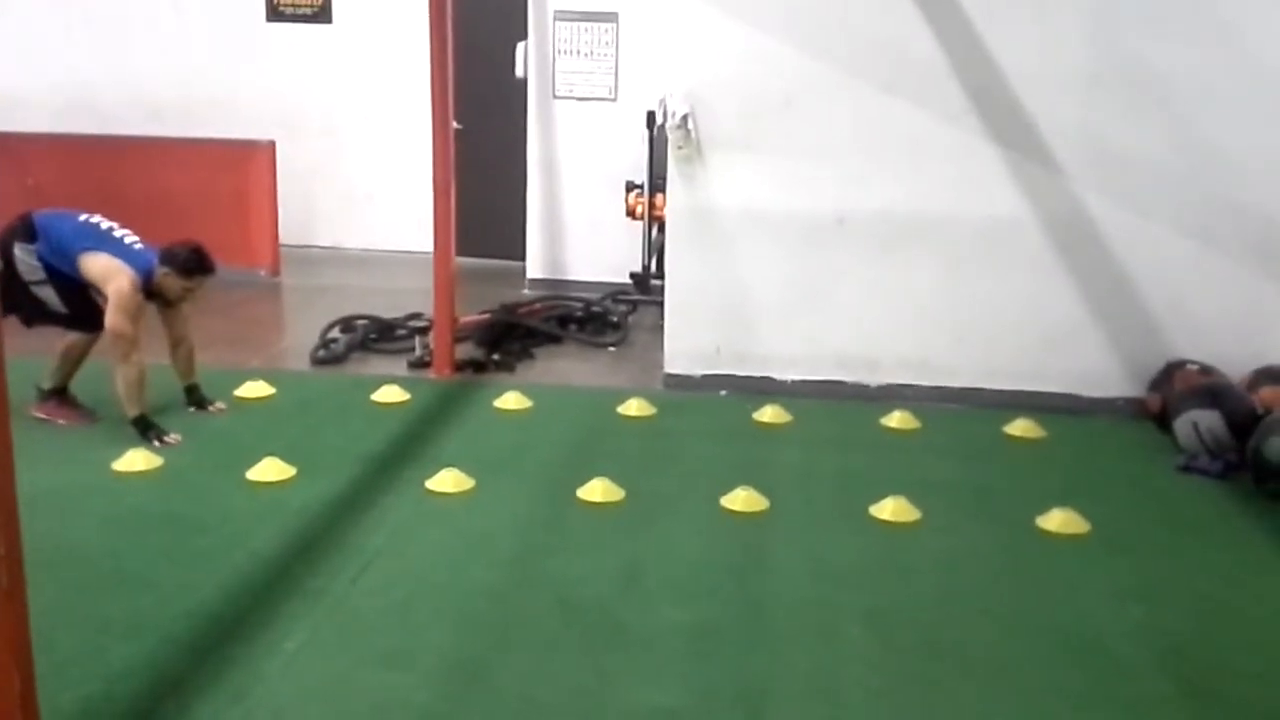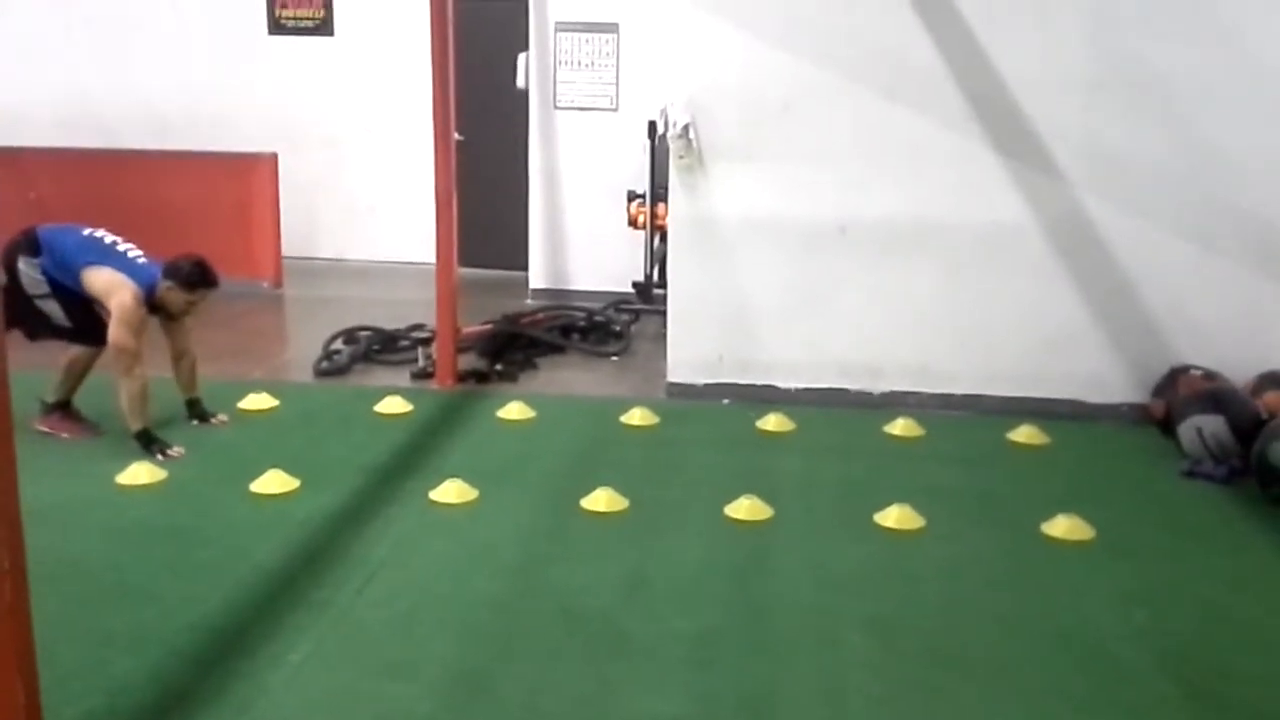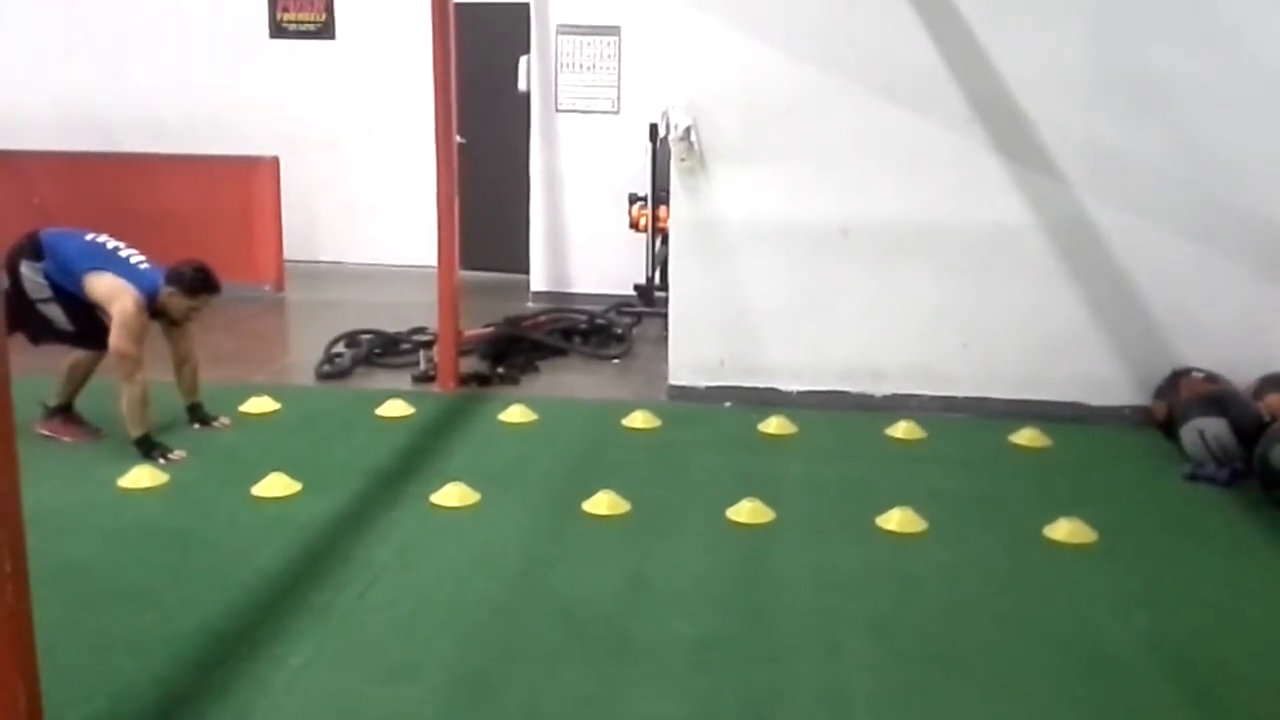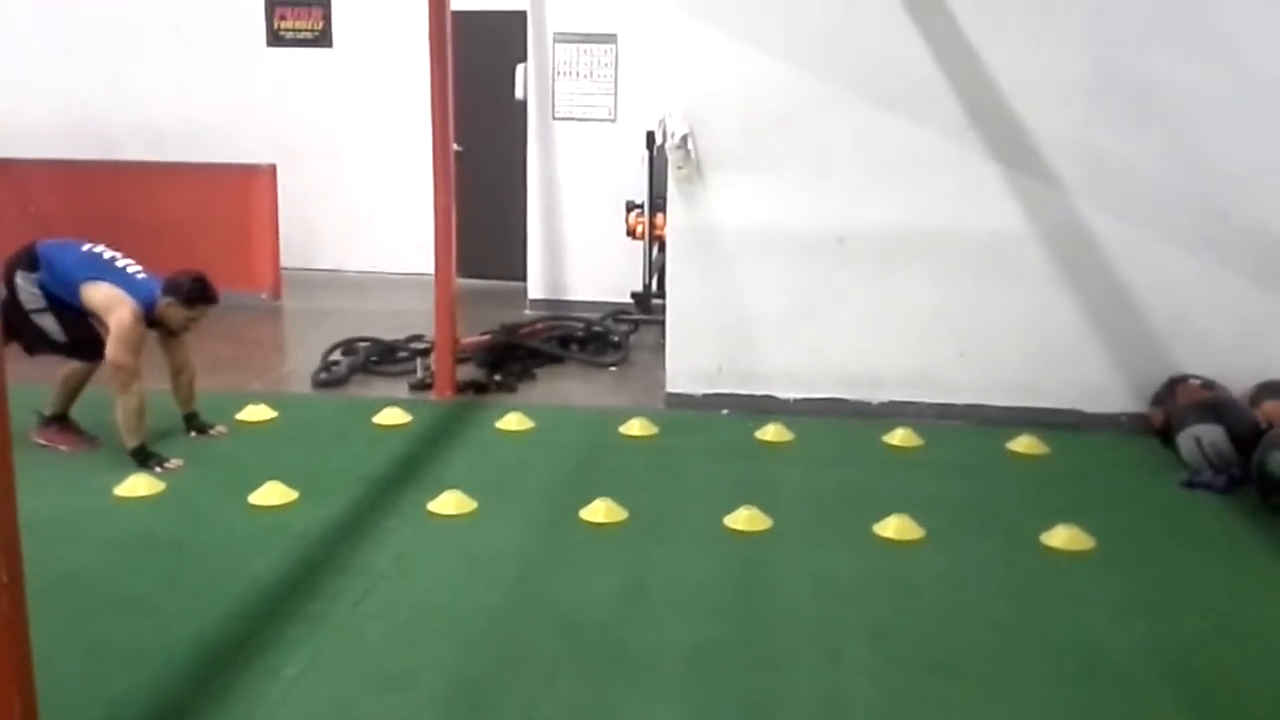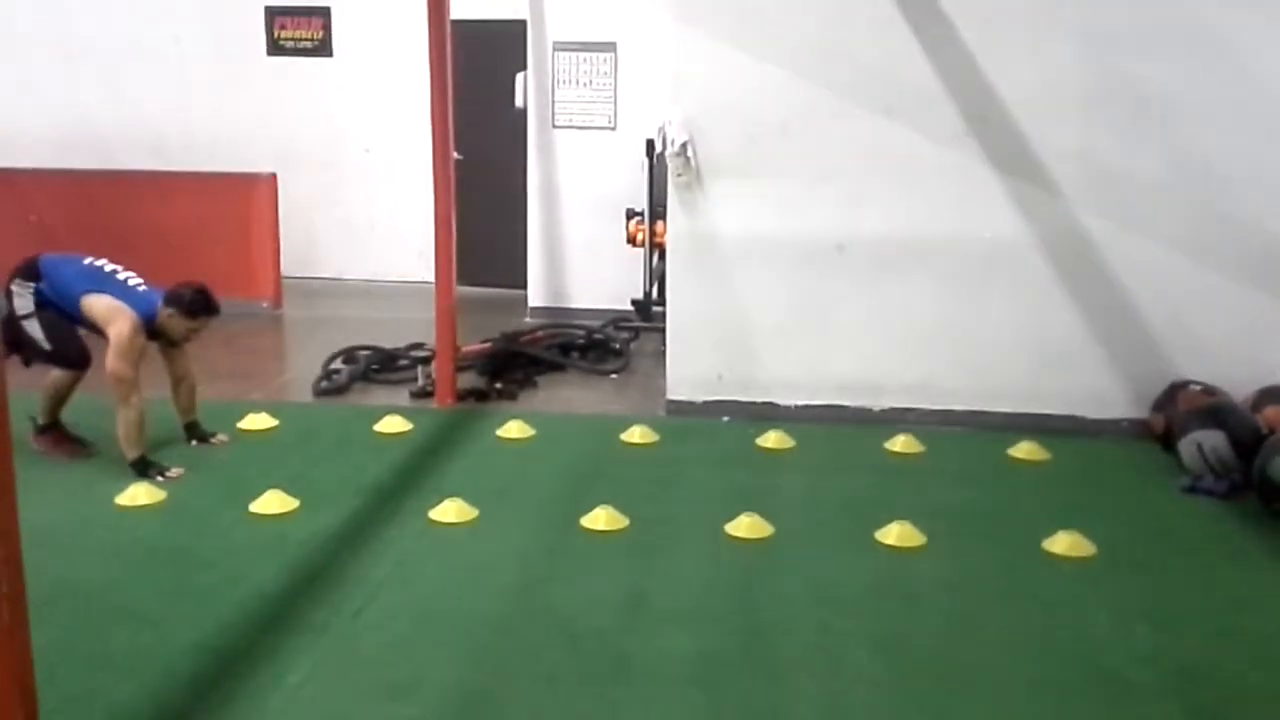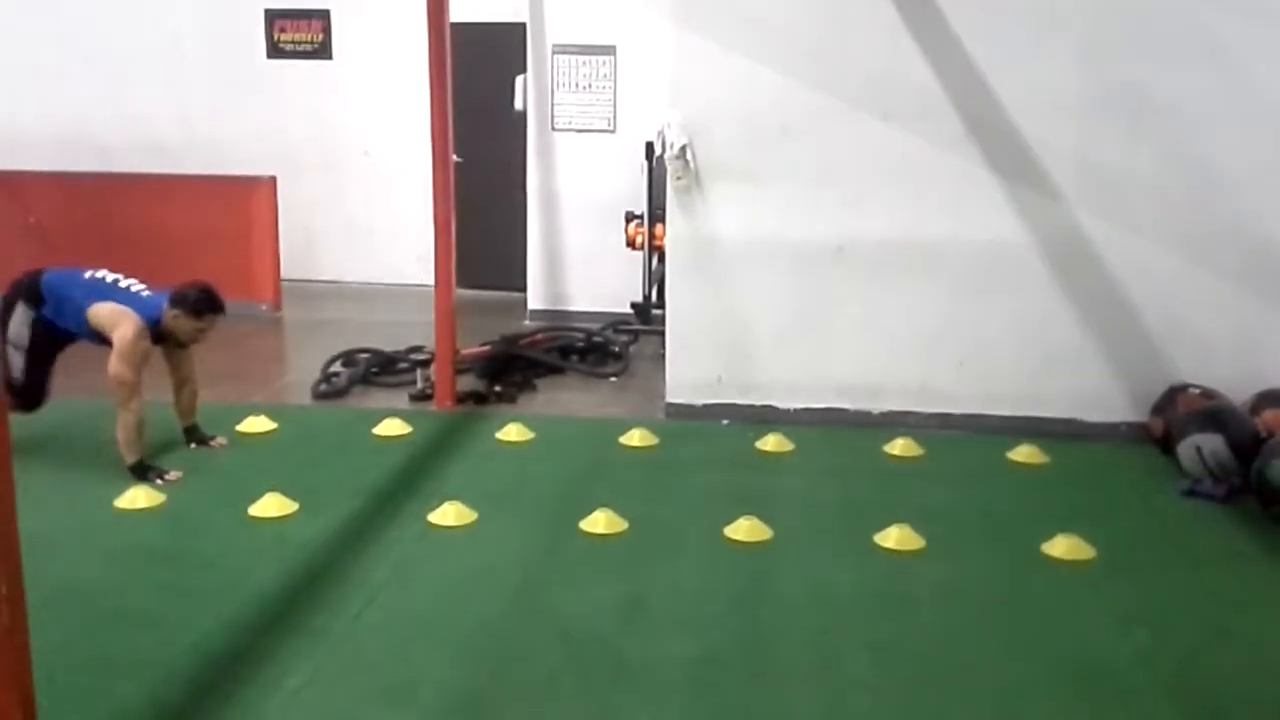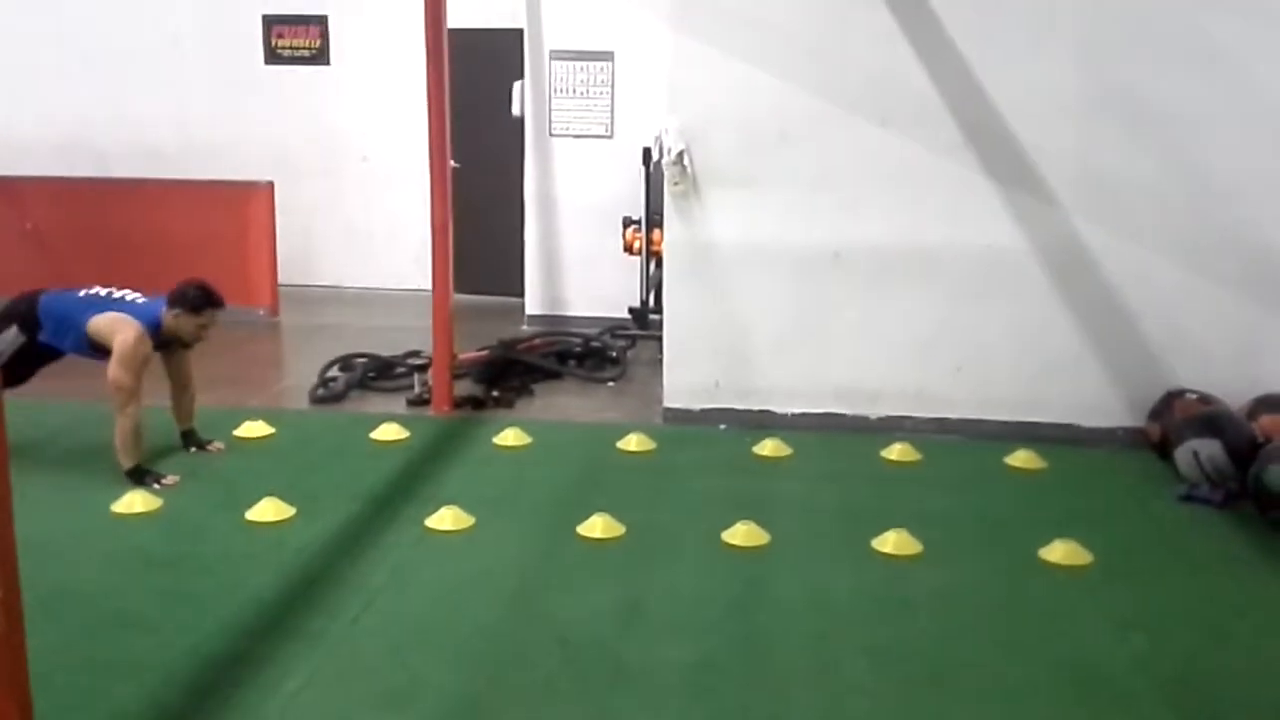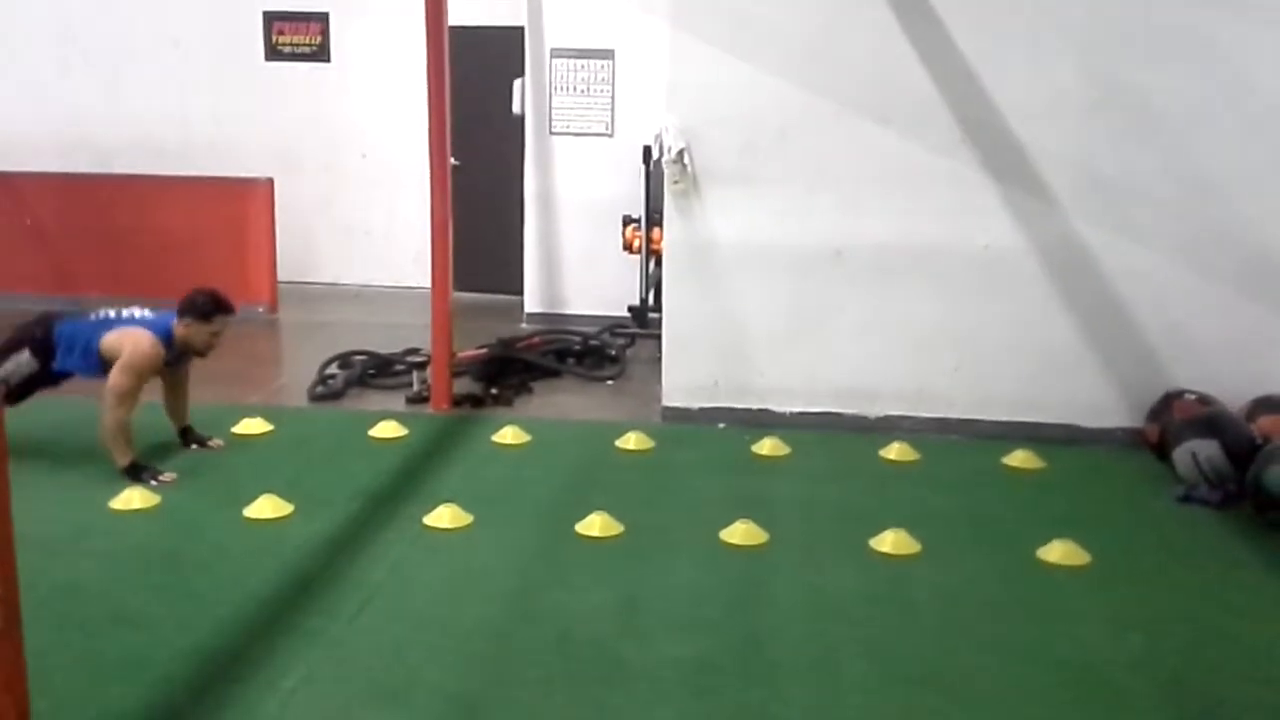
dt=0.2s
person 1, frame 1
left shoulder: (164, 273)
right shoulder: (127, 285)
left elbow: (180, 340)
right elbow: (126, 358)
left wrist: (193, 392)
right wrist: (142, 424)
left hip: (56, 241)
right hip: (26, 242)
right knee: (88, 324)
right ankle: (51, 398)
person 1, frame 2
left shoulder: (168, 286)
right shoulder: (130, 299)
left elbow: (182, 353)
right elbow: (130, 372)
left wrist: (195, 406)
right wrist: (145, 438)
left hip: (60, 252)
right hip: (30, 256)
right knee: (91, 338)
right ankle: (55, 411)
person 1, frame 3
left shoulder: (169, 292)
right shoulder: (131, 306)
left elbow: (185, 359)
right elbow: (131, 378)
left wrist: (195, 410)
right wrist: (145, 443)
left hip: (63, 256)
right hip: (32, 261)
right knee: (94, 342)
right ankle: (56, 415)
person 1, frame 4
left shoulder: (166, 301)
right shoulder: (129, 316)
left elbow: (182, 368)
right elbow: (127, 388)
left wrist: (192, 418)
right wrist: (140, 453)
left hip: (58, 268)
right hip: (30, 271)
right knee: (88, 351)
right ankle: (51, 423)
person 1, frame 5
left shoulder: (168, 311)
right shoulder: (129, 327)
left elbow: (182, 377)
right elbow: (128, 399)
left wrist: (193, 427)
right wrist: (140, 463)
left hip: (62, 282)
right hip: (31, 284)
right knee: (72, 359)
right ankle: (46, 428)
person 1, frame 6
left shoulder: (172, 314)
right shoulder: (134, 330)
left elbow: (185, 380)
right elbow: (128, 403)
left wrist: (192, 430)
right wrist: (138, 467)
left hip: (65, 298)
right hip: (35, 298)
right knee: (24, 394)
person 1, frame 7
left shoulder: (171, 321)
right shoulder: (135, 337)
left elbow: (182, 384)
right elbow: (126, 409)
left wrist: (188, 434)
right wrist: (135, 471)
left hip: (61, 316)
right hip: (34, 319)
person 1, frame 8
left shoulder: (181, 333)
right shoulder: (147, 347)
left elbow: (176, 383)
right elbow: (115, 412)
left wrist: (186, 432)
right wrist: (132, 469)
left hip: (70, 347)
right hip: (47, 344)
